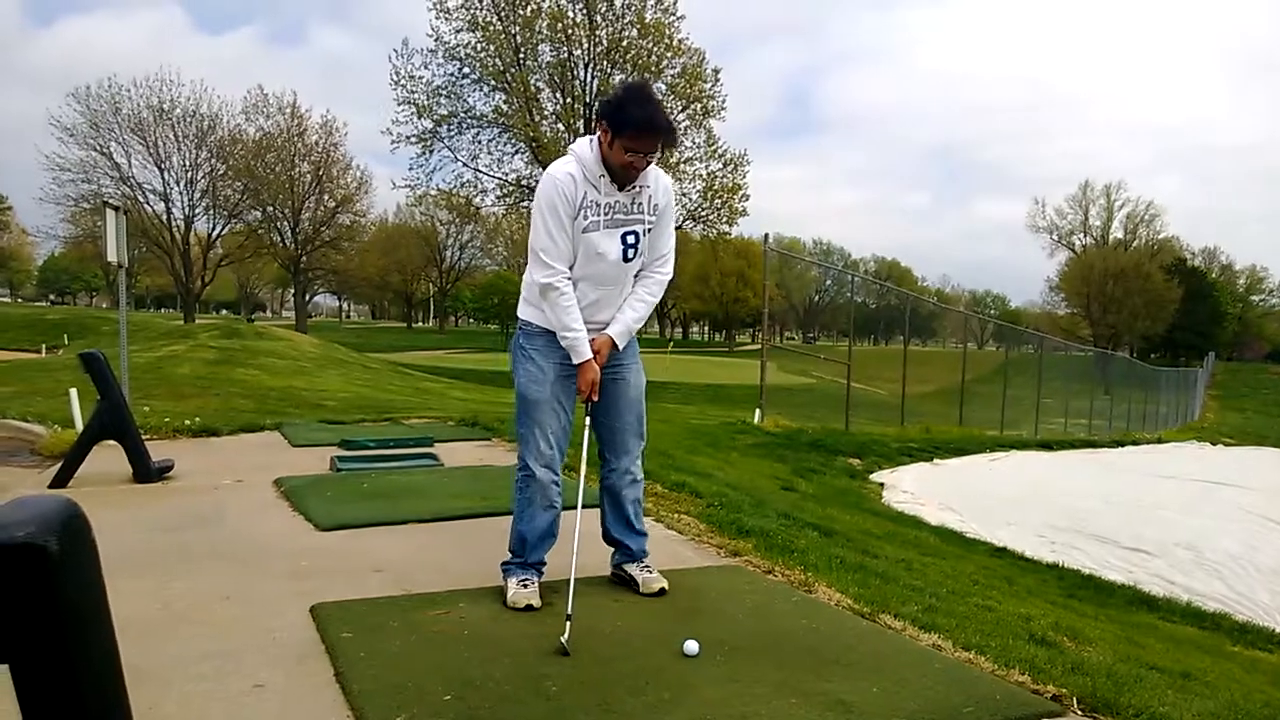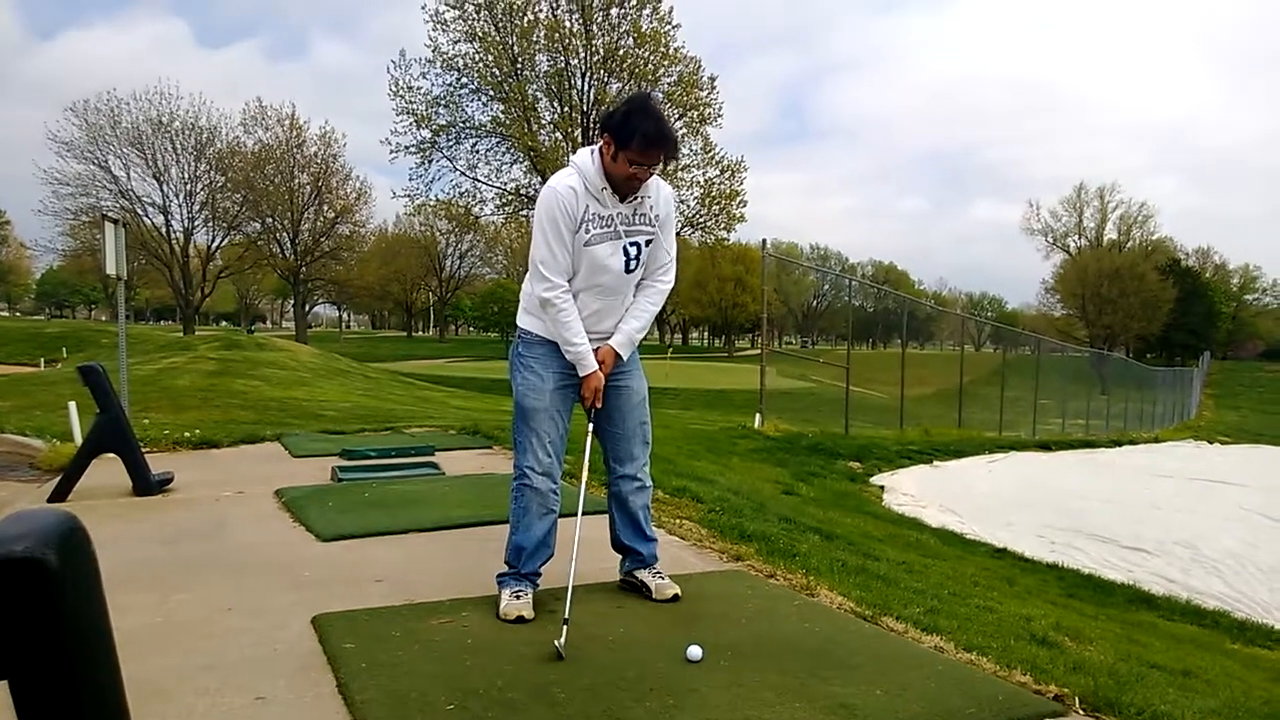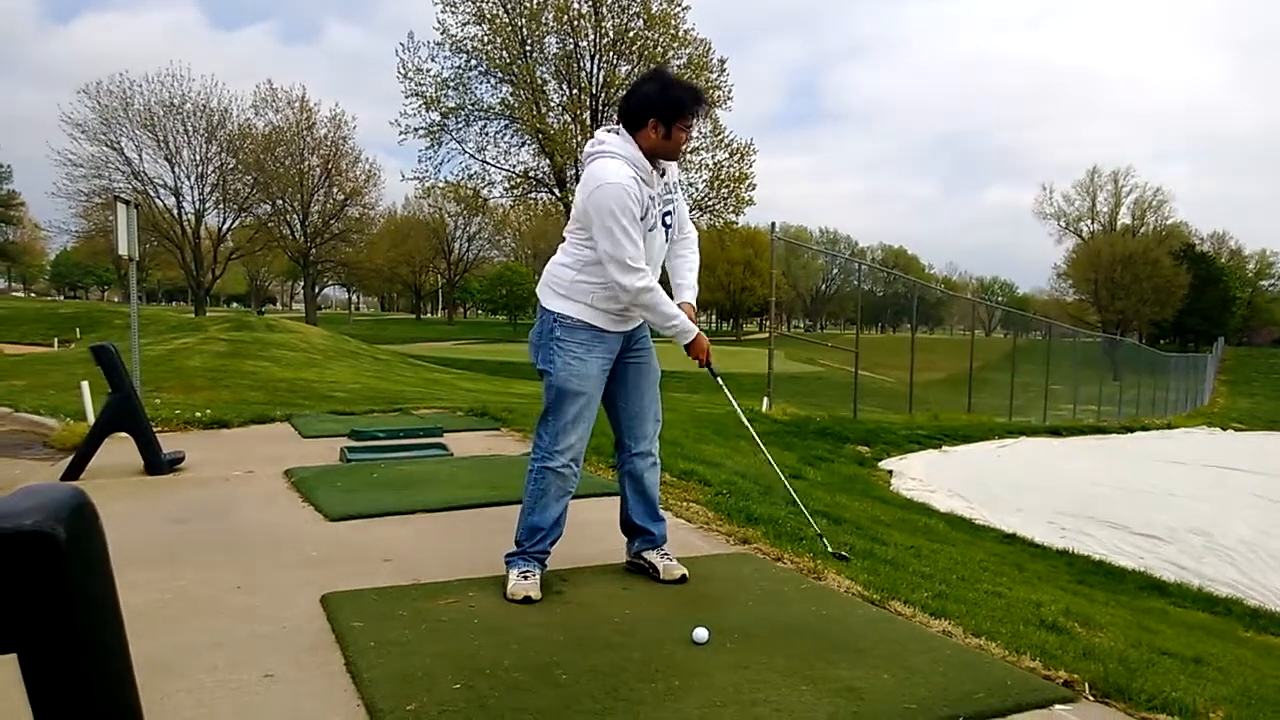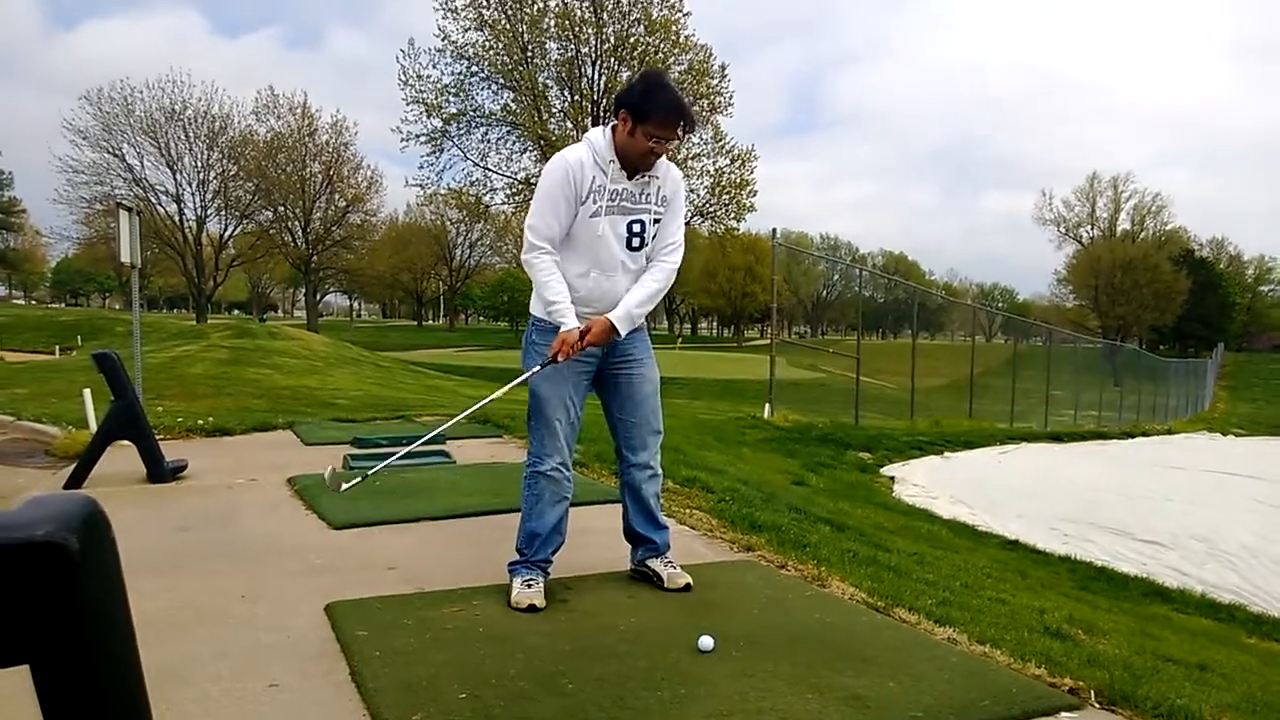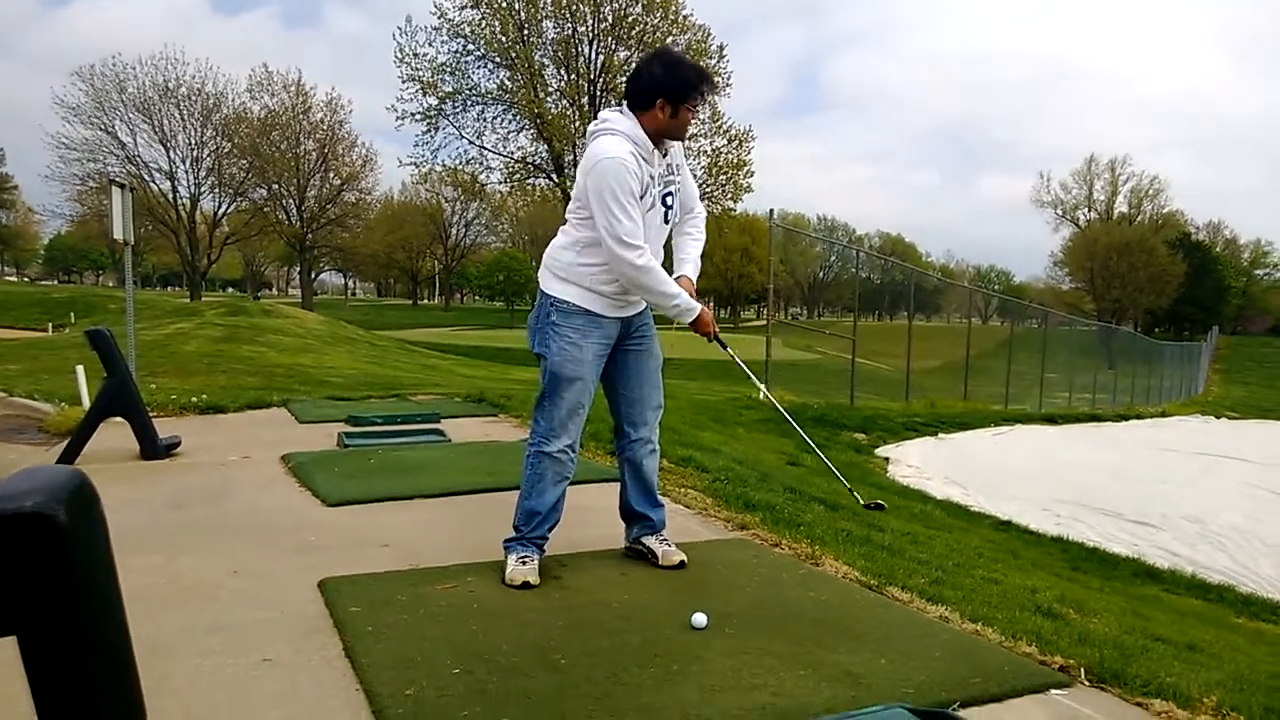
dt=1s
person 1, frame 1
left shoulder: (659, 187)
right shoulder: (562, 180)
left elbow: (657, 272)
right elbow: (551, 277)
left wrist: (612, 337)
right wrist: (581, 355)
left hip: (617, 338)
right hip: (548, 336)
left knee: (625, 459)
right knee: (541, 460)
left ankle: (630, 556)
right ankle: (524, 567)
person 1, frame 2
left shoulder: (660, 197)
right shoulder: (563, 192)
left elbow: (658, 280)
right elbow: (551, 289)
left wrist: (616, 348)
right wrist: (585, 363)
left hip: (618, 347)
right hip: (549, 344)
left knee: (632, 464)
right knee: (538, 470)
left ankle: (640, 563)
right ankle: (520, 578)
person 1, frame 3
left shoulder: (663, 167)
right shoulder: (611, 180)
left elbow: (681, 234)
right elbow: (631, 278)
left wrist: (687, 301)
right wrist: (686, 334)
left hip: (629, 324)
right hip: (576, 323)
left knee: (642, 442)
right knee: (562, 450)
left ankle: (647, 544)
right ankle: (528, 559)
person 1, frame 4
left shoulder: (669, 181)
right shoulder: (571, 165)
left elbow: (665, 262)
right elbow: (538, 250)
left wrist: (615, 320)
right wrist: (566, 322)
left hip: (627, 332)
right hip: (559, 331)
left knee: (643, 450)
right knee: (551, 457)
left ankle: (650, 552)
right ankle: (530, 568)
person 1, frame 5
left shoulder: (670, 149)
right shoulder: (613, 158)
left elbow: (690, 215)
right elbow: (627, 255)
left wrist: (686, 275)
right wrist: (686, 309)
left hip: (634, 310)
right hip: (577, 308)
left knee: (642, 427)
right knee: (558, 434)
left ankle: (645, 530)
right ankle: (526, 544)
